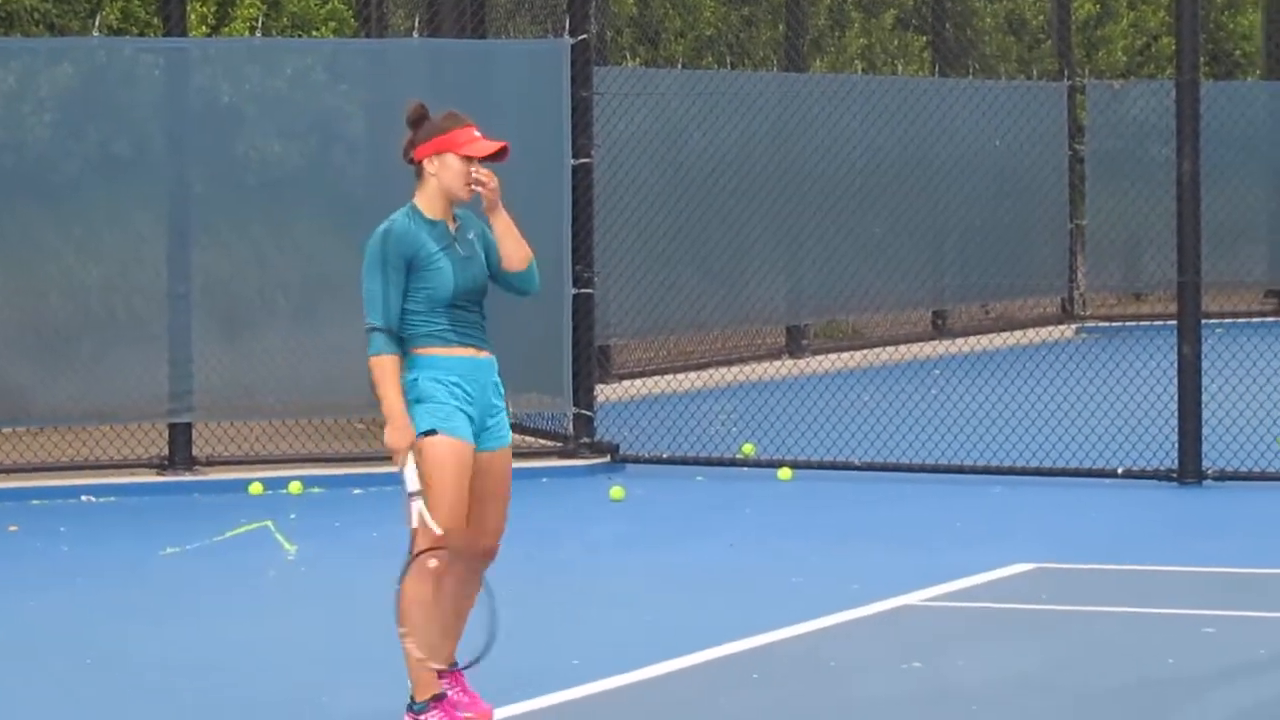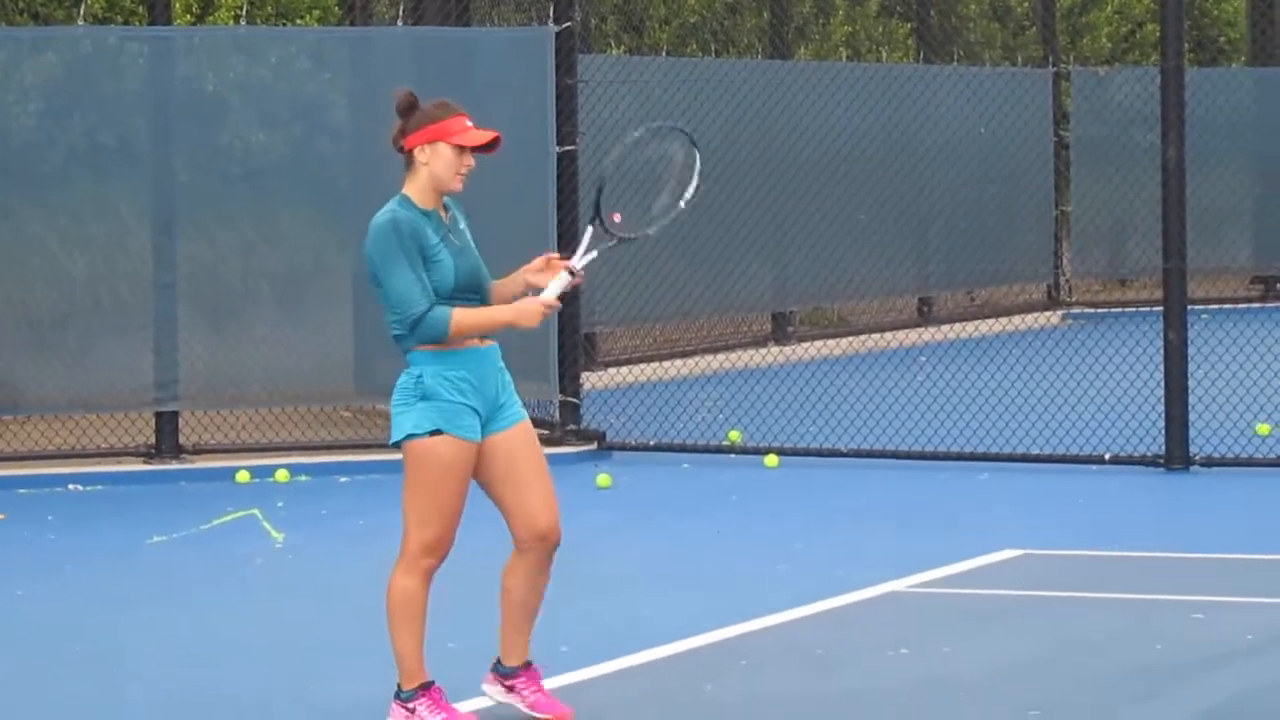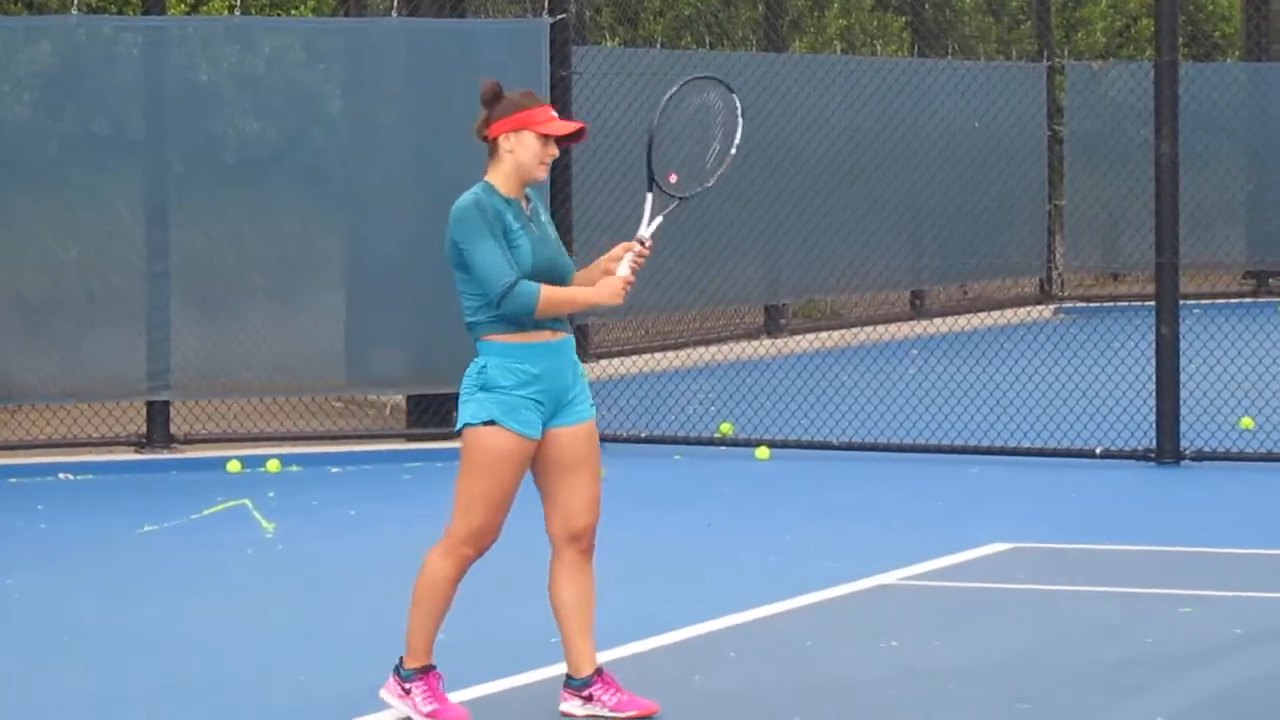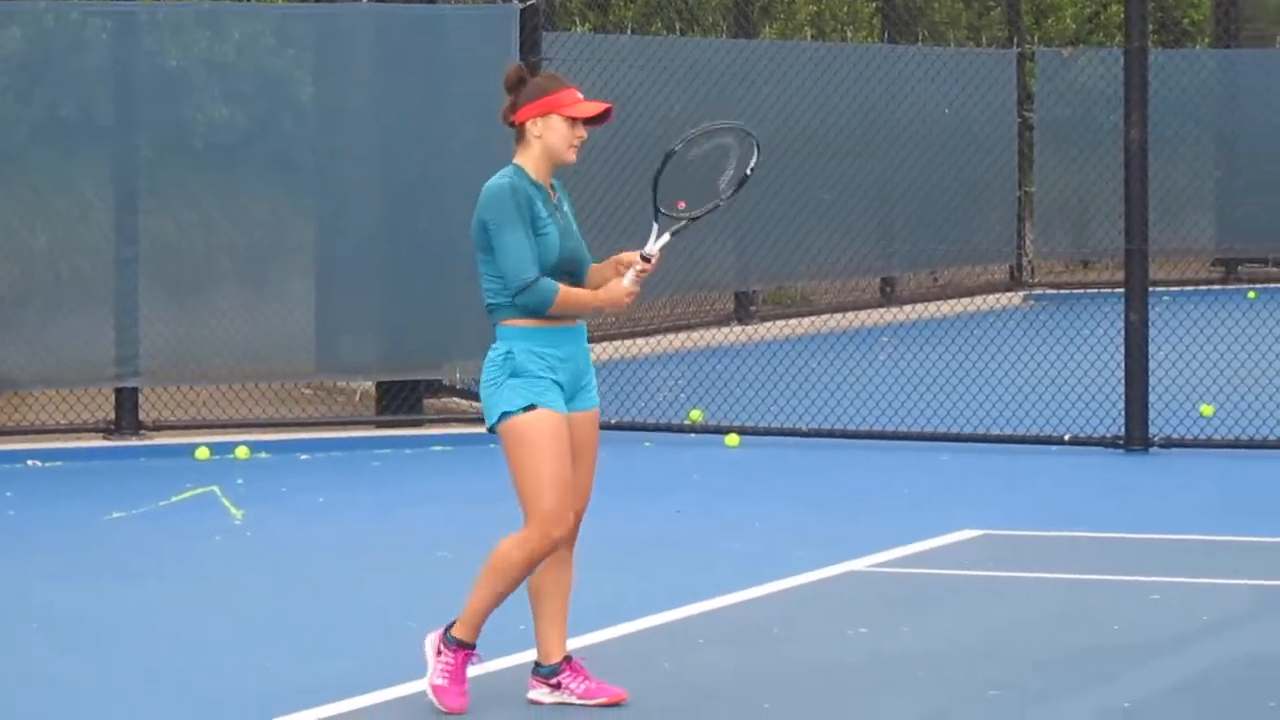
dt=0.5s
person 1, frame 1
left shoulder: (470, 226)
right shoulder: (394, 236)
left elbow: (524, 281)
right elbow: (379, 336)
left wrist: (496, 211)
right wrist: (396, 413)
left hip: (486, 391)
right hip: (433, 392)
left knee: (481, 550)
right knee: (437, 553)
left ankle: (446, 669)
person 1, frame 2
left shoulder: (452, 214)
right shoulder: (392, 225)
right elbow: (424, 320)
left wrist: (526, 277)
right wrist: (512, 313)
left hip: (491, 384)
right hip: (437, 391)
left knee: (540, 532)
right knee: (425, 551)
person 1, frame 3
left shoulder: (535, 206)
right shoulder: (474, 210)
right elbow: (513, 297)
left wrist: (607, 265)
right wrist: (593, 293)
left hip: (564, 377)
right hip: (506, 380)
left knee: (577, 536)
right knee: (468, 538)
person 1, frame 4
left shoulder: (555, 193)
right shoulder: (504, 192)
right elbow: (528, 289)
left wrist: (615, 268)
right wrist: (602, 300)
left hip: (573, 363)
right hip: (524, 366)
left knee: (566, 529)
right knee: (545, 528)
right ankle: (456, 640)
